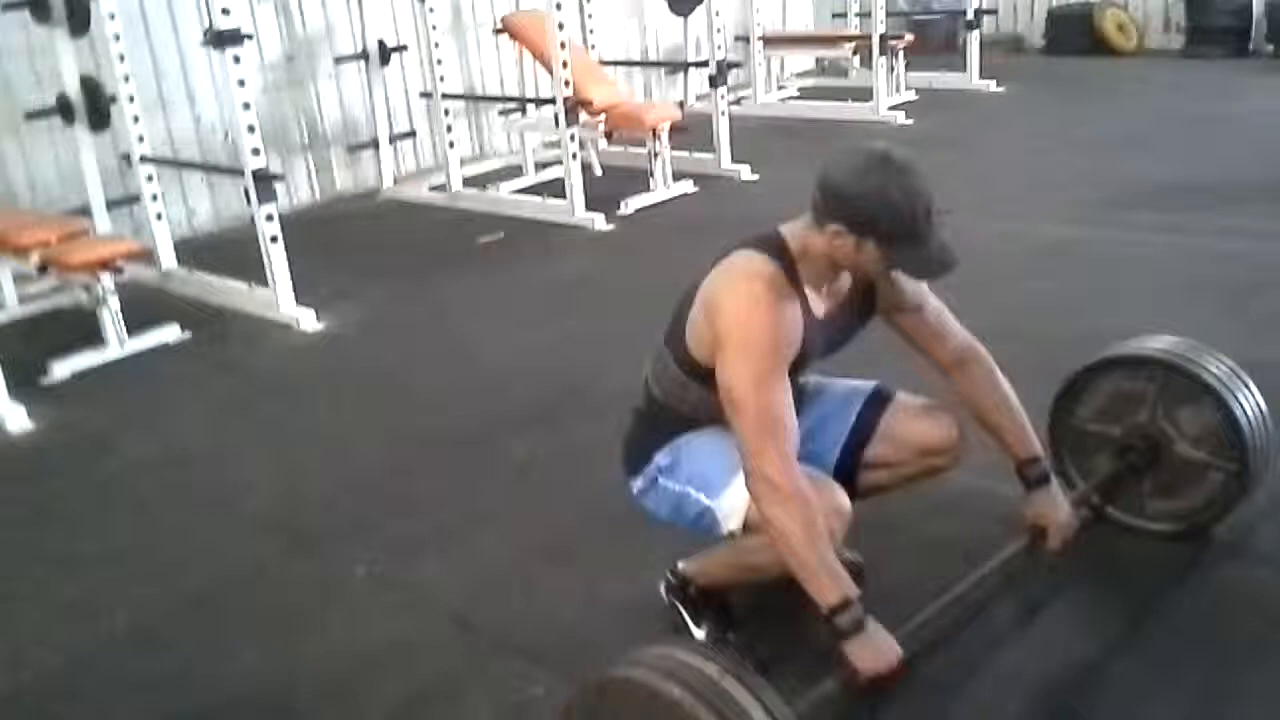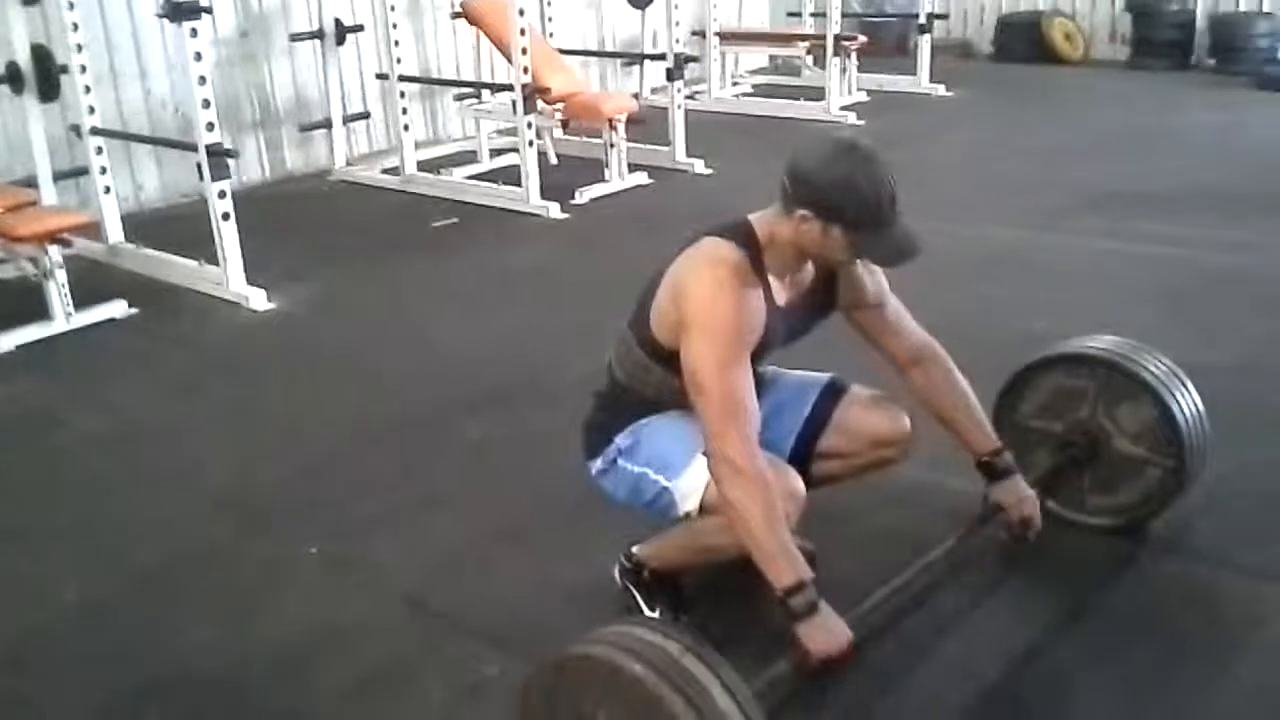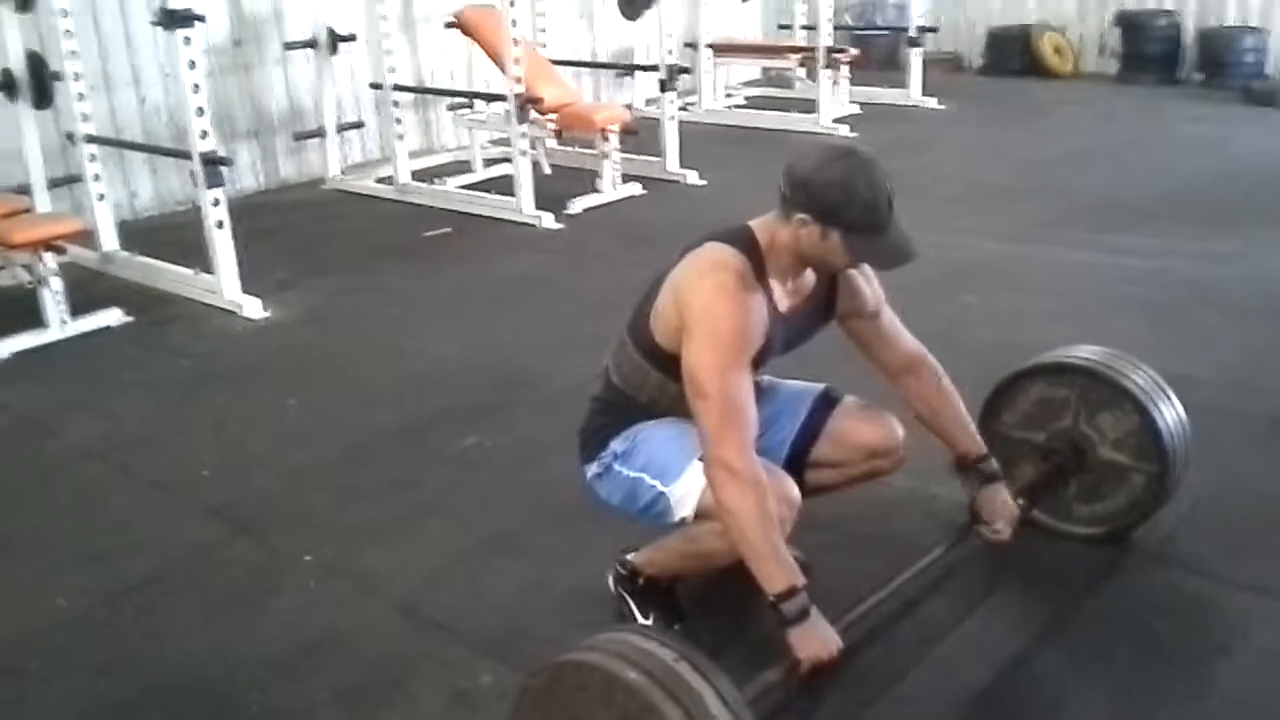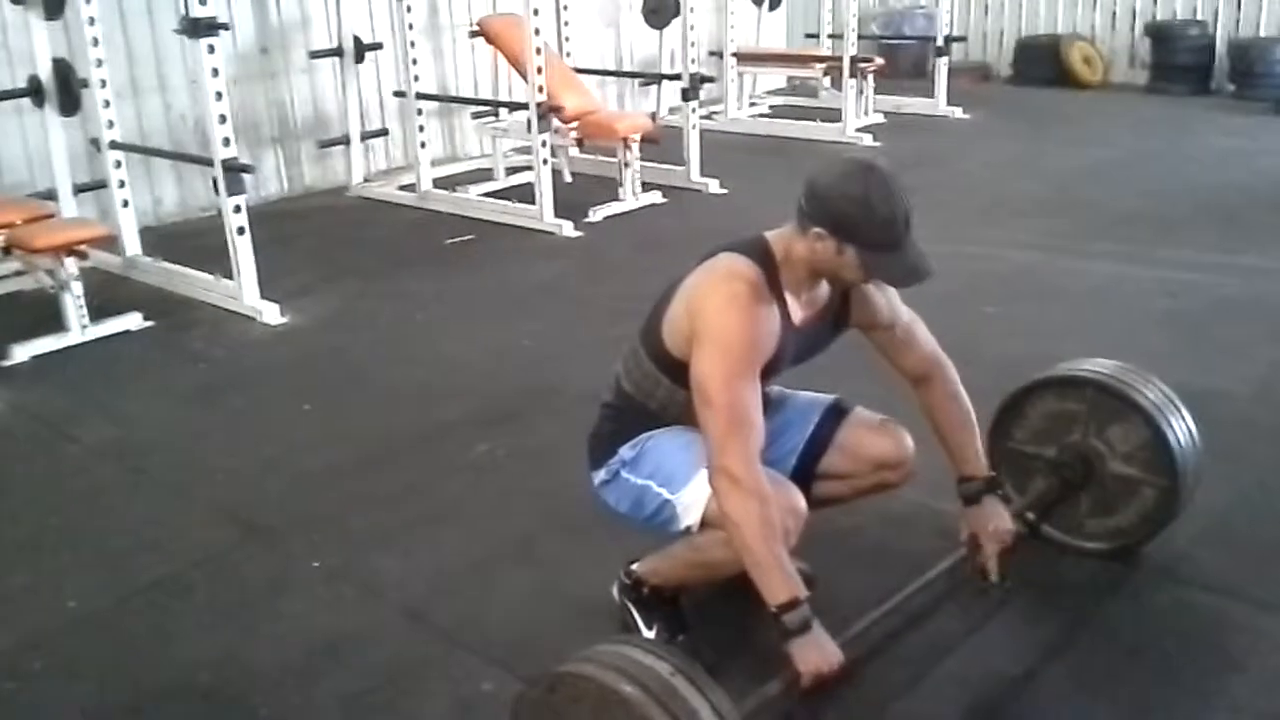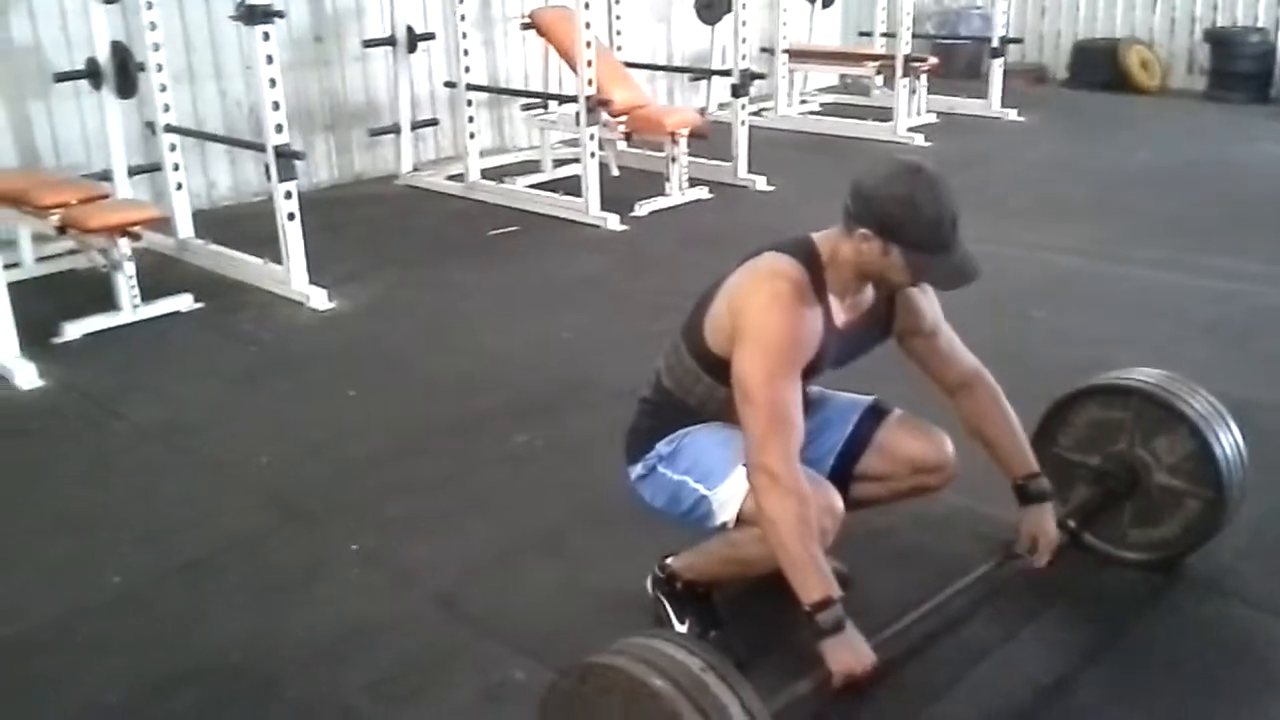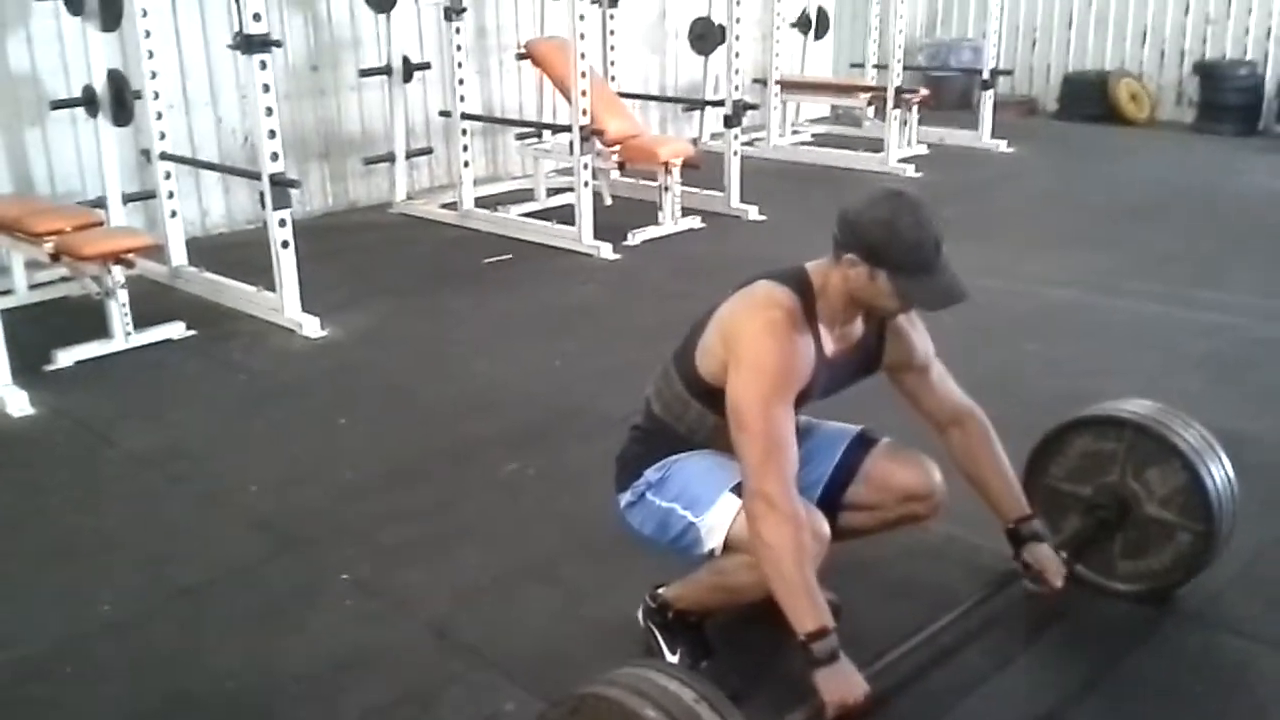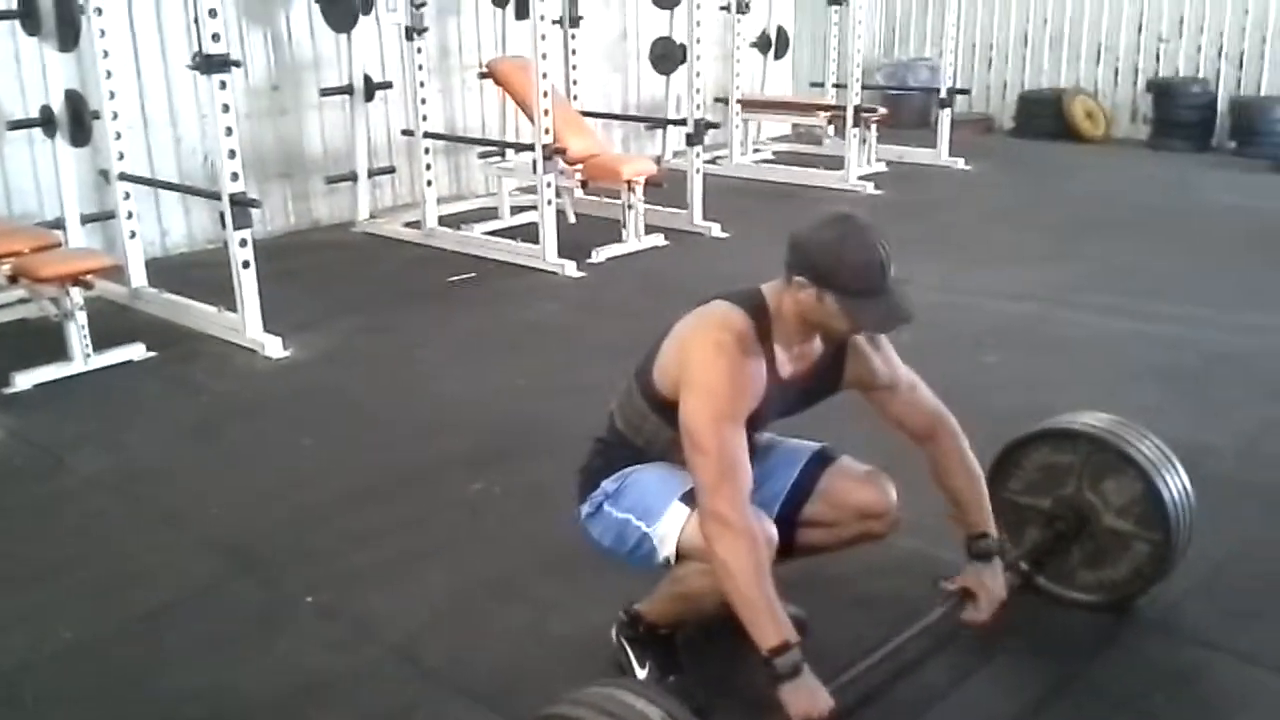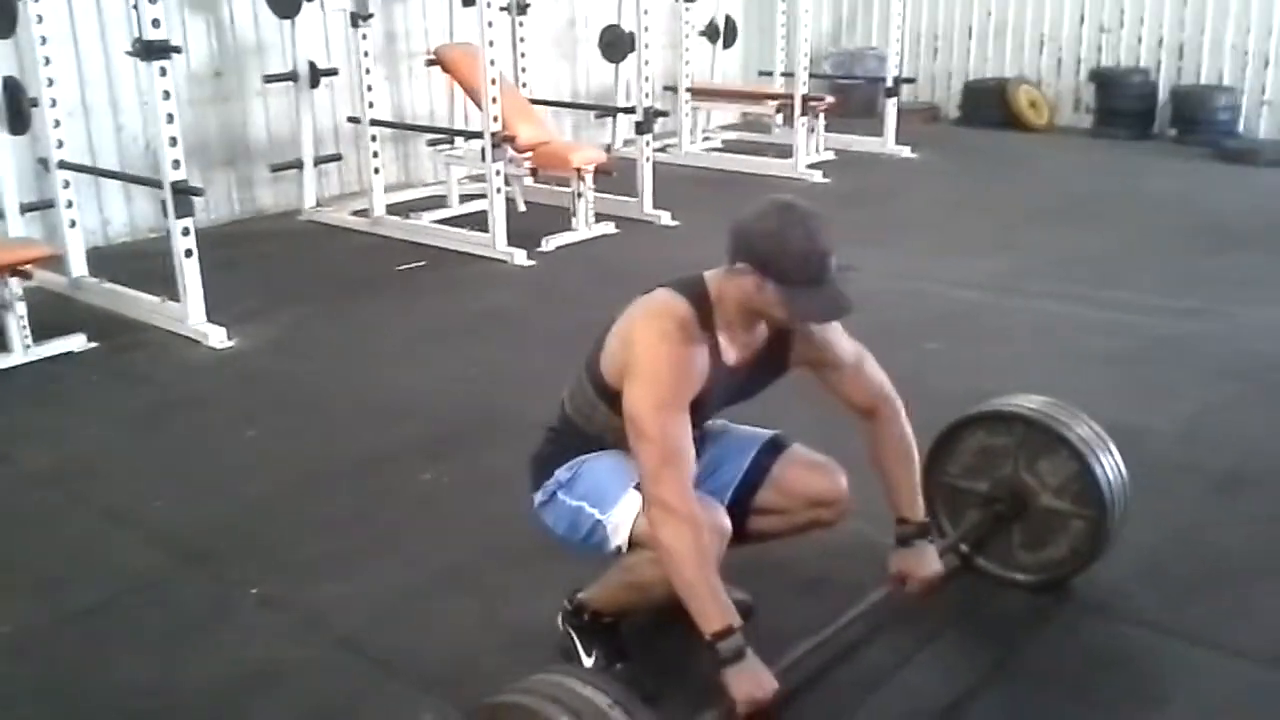
dt=0.4s
person 1, frame 1
left shoulder: (878, 268)
right shoulder: (757, 299)
left elbow: (964, 357)
right elbow: (773, 478)
left wrist: (1038, 477)
right wrist: (851, 622)
right hip: (678, 448)
left knee: (936, 437)
right knee: (825, 513)
left ankle: (810, 547)
right ankle: (692, 582)
person 1, frame 2
left shoulder: (842, 266)
right shoulder: (723, 285)
left elbow: (918, 356)
right elbow: (734, 460)
left wrist: (1000, 468)
right wrist: (805, 605)
left hip: (731, 397)
right hip: (636, 431)
left knee: (888, 430)
right knee: (778, 498)
left ankle: (760, 531)
right ankle: (645, 566)
person 1, frame 3
left shoulder: (838, 270)
right shoulder: (724, 290)
left elbow: (908, 364)
right elbow: (731, 466)
left wrist: (983, 473)
right wrist: (797, 611)
right hip: (630, 438)
left knee: (880, 442)
right knee: (775, 503)
left ankle: (756, 536)
right ankle: (639, 573)
person 1, frame 4
left shoulder: (854, 283)
right shoulder: (737, 301)
left elbow: (932, 372)
right elbow: (735, 474)
left wrist: (980, 492)
right wrist: (798, 623)
left hip: (737, 415)
right hip: (639, 445)
left knee: (890, 454)
right knee: (780, 513)
left ankle: (760, 547)
right ankle: (645, 583)
person 1, frame 5
left shoulder: (895, 287)
right shoulder: (781, 301)
left elbow: (968, 383)
right elbow: (774, 472)
left wrist: (1034, 493)
right wrist: (831, 623)
left hip: (773, 414)
right hip: (676, 440)
left knee: (930, 459)
right knee: (815, 514)
left ankle: (788, 547)
right ankle: (679, 578)
person 1, frame 6
left shoulder: (890, 322)
right shoulder: (772, 328)
left elbow: (959, 419)
right elbow: (769, 500)
left wrist: (1027, 533)
right wrist: (825, 654)
left hip: (765, 443)
right hip: (665, 469)
left knee: (919, 487)
right knee: (803, 536)
left ankle: (784, 578)
right ankle: (671, 608)
person 1, frame 7
left shoulder: (855, 344)
right shoulder: (725, 349)
left elbow: (937, 429)
right elbow: (724, 518)
left wrist: (984, 550)
right wrist: (788, 667)
left hip: (729, 458)
right hip: (627, 481)
left knee: (875, 506)
right knee: (749, 539)
left ankle: (746, 588)
right ankle: (642, 626)
person 1, frame 8
left shoulder: (800, 324)
right shoulder: (668, 334)
left elbow: (881, 406)
right elbow: (669, 503)
left wrist: (913, 533)
right wrist: (732, 652)
left hip: (681, 445)
right hip: (580, 469)
left knee: (826, 492)
right knee: (702, 531)
left ankle: (695, 579)
right ankle: (588, 611)
